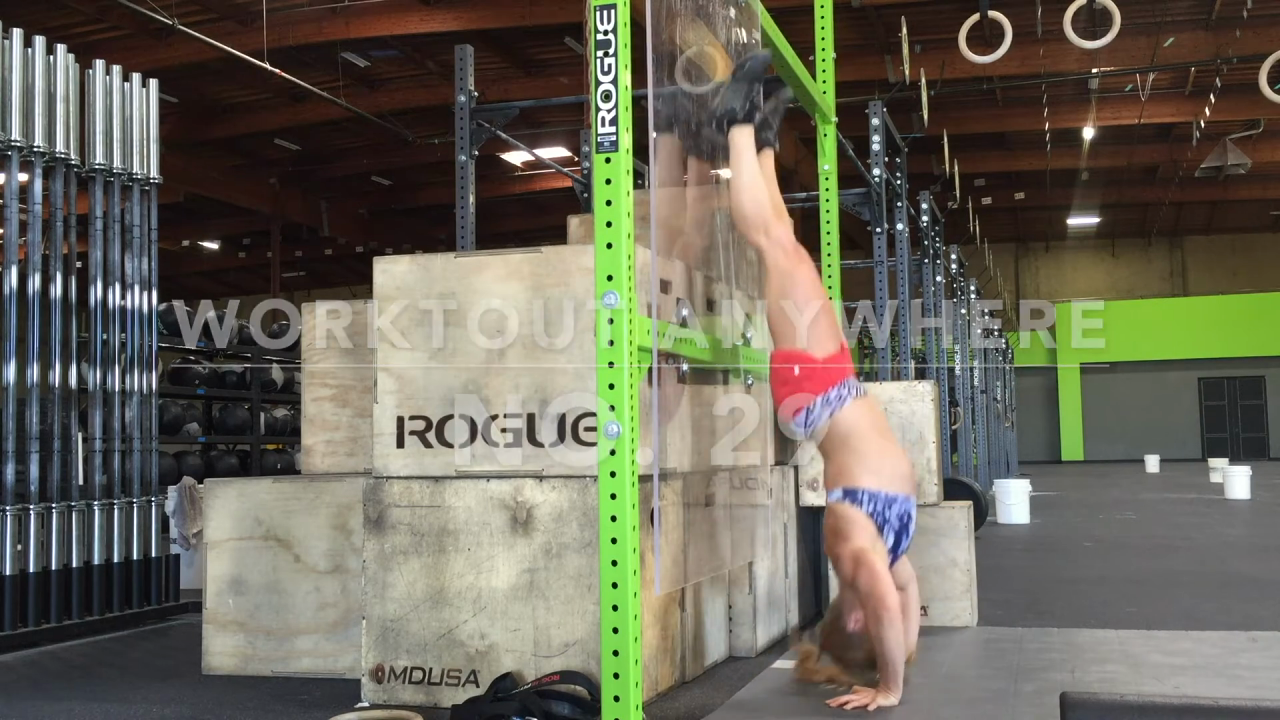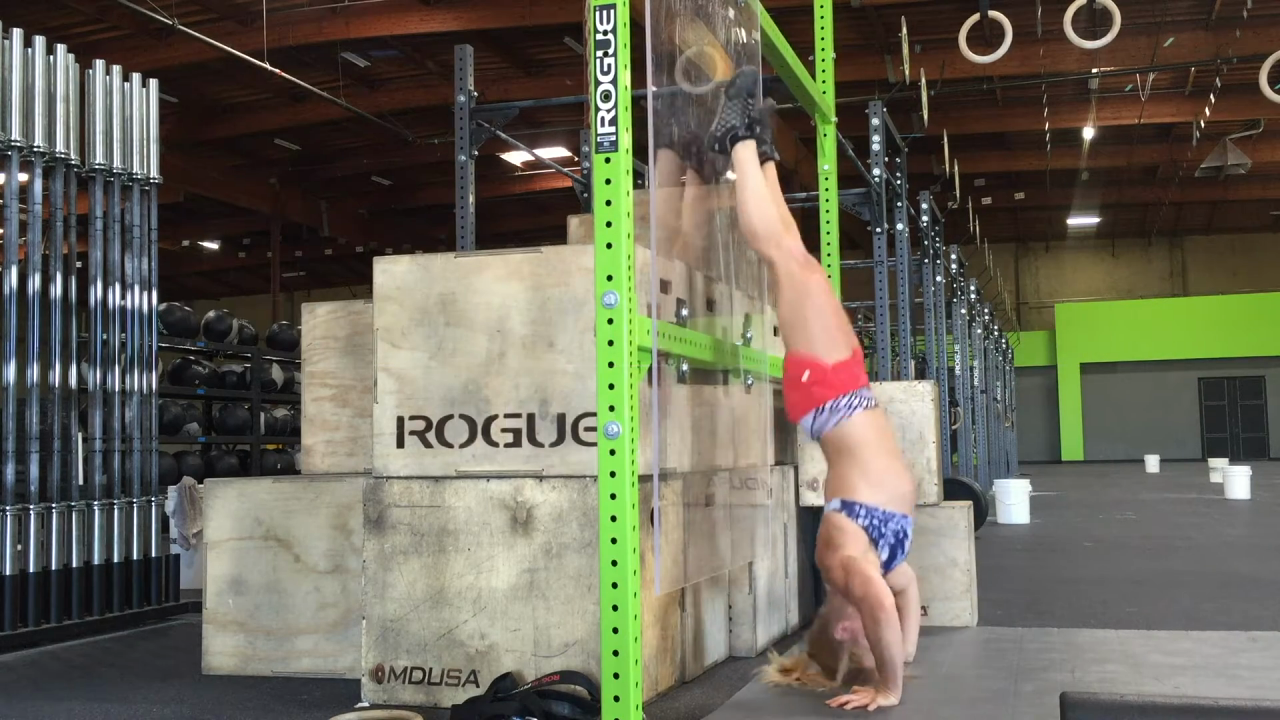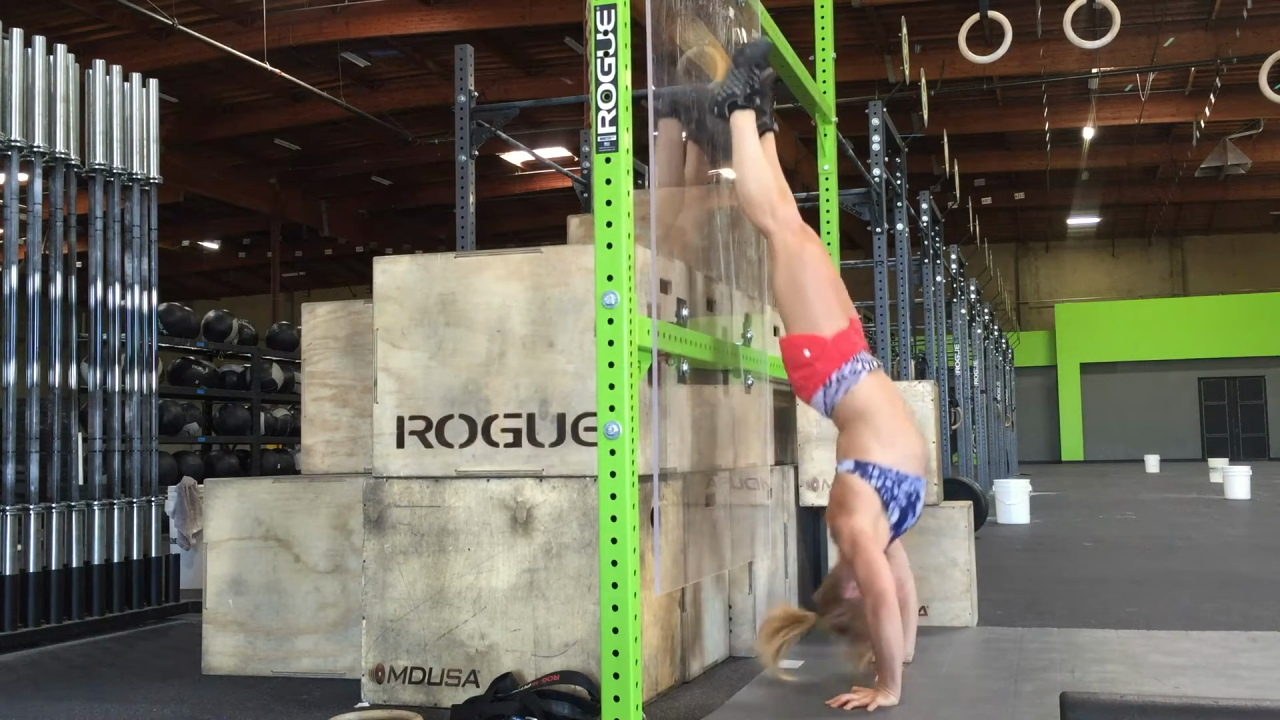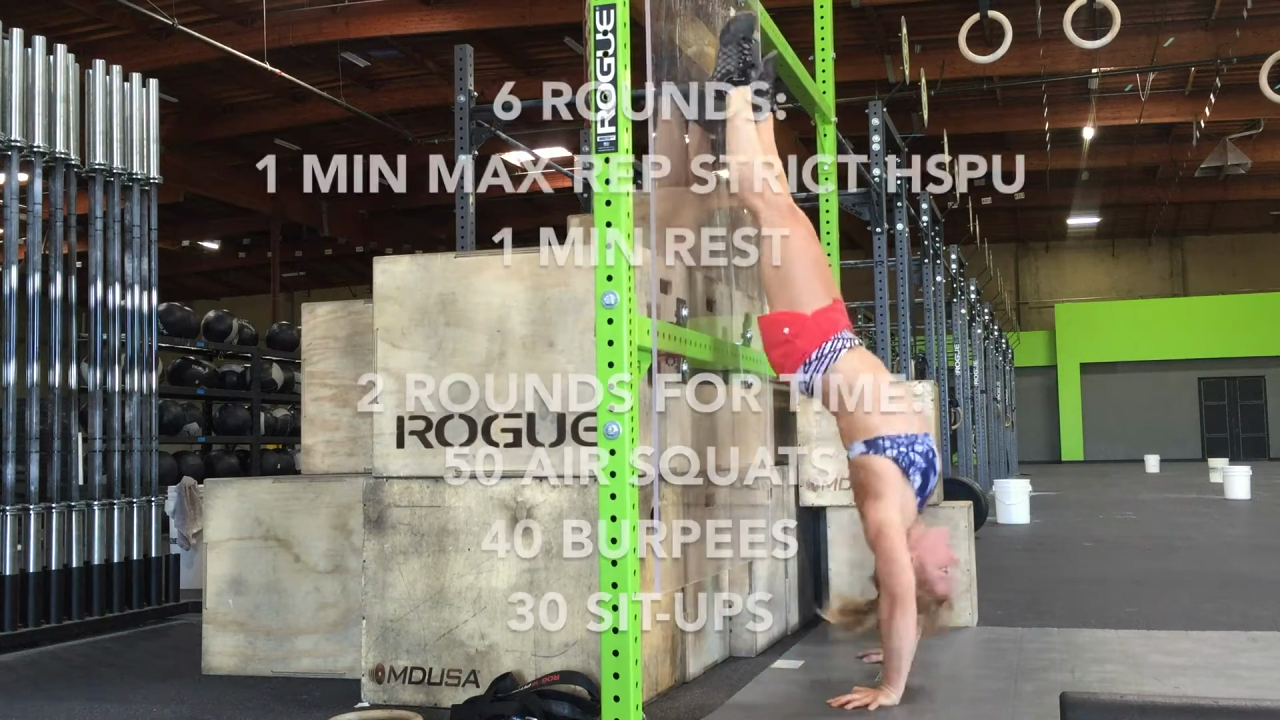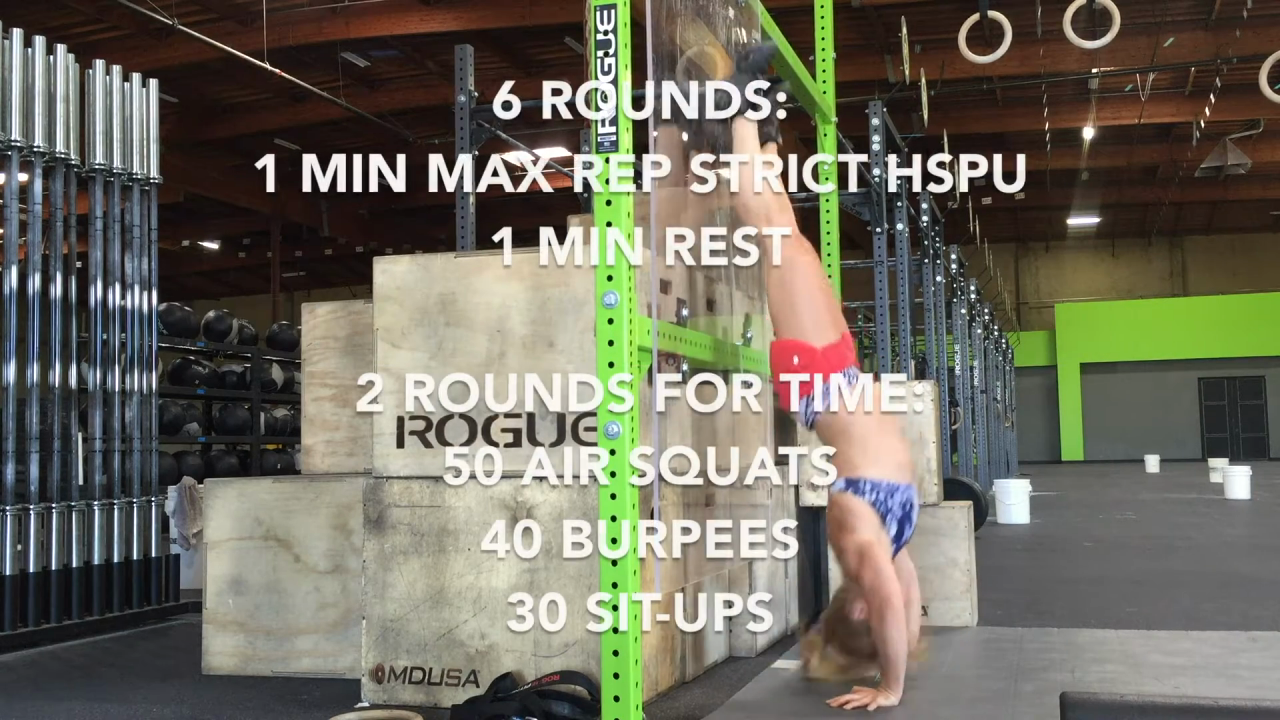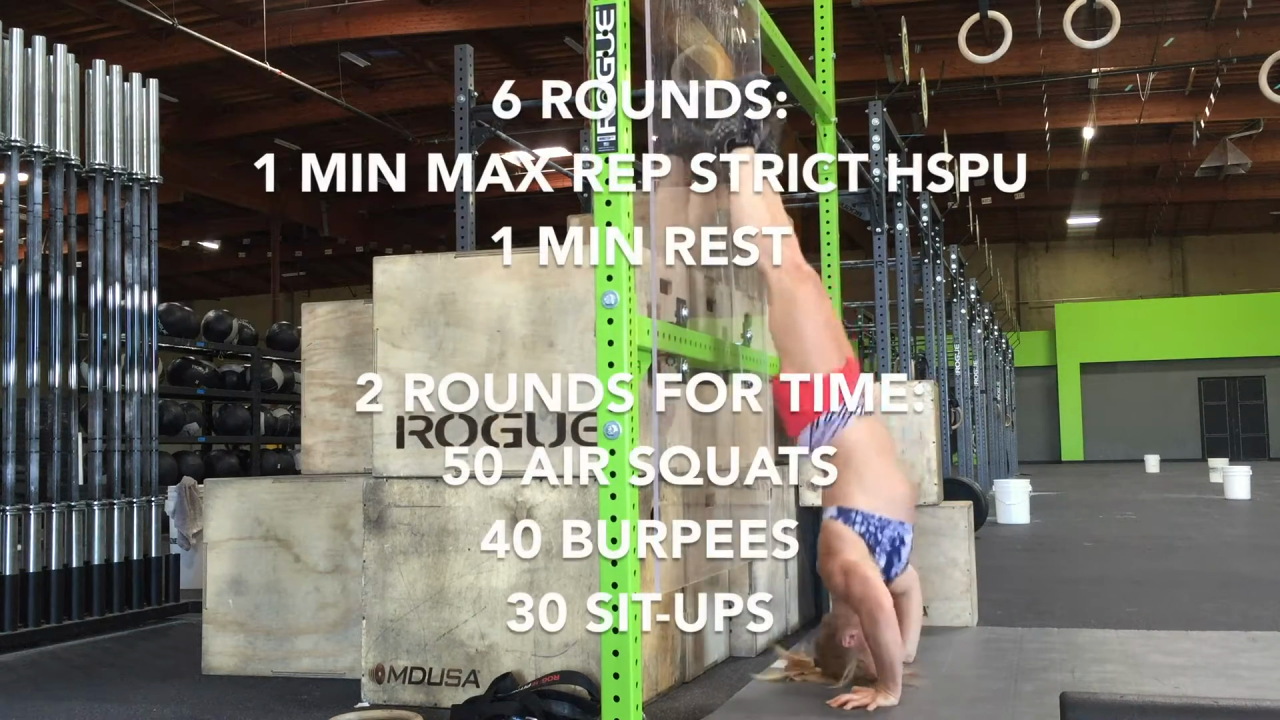
dt=0.2s
person 1, frame 1
left shoulder: (865, 539)
right shoulder: (858, 540)
right wrist: (889, 690)
left hip: (822, 386)
right hip: (817, 387)
left knee: (780, 245)
right knee: (777, 245)
left ankle: (758, 132)
right ankle: (741, 120)
person 1, frame 2
right shoulder: (846, 551)
left hip: (836, 392)
right hip: (830, 393)
left knee: (788, 255)
right knee: (784, 254)
right ankle: (742, 139)
person 1, frame 3
left shoulder: (865, 517)
right shoulder: (860, 517)
right wrist: (889, 685)
left hip: (840, 362)
right hip: (834, 363)
left knee: (788, 229)
right knee: (784, 228)
right ankle: (742, 106)
person 1, frame 4
left shoulder: (895, 501)
right shoulder: (887, 502)
right wrist: (890, 687)
left hip: (822, 341)
right hip: (814, 343)
left knee: (777, 208)
right knee: (767, 202)
left ankle: (753, 94)
right ankle: (741, 83)
person 1, frame 5
left shoulder: (868, 531)
right shoulder: (862, 531)
right wrist: (890, 688)
left hip: (823, 370)
right hip: (816, 371)
left knee: (782, 235)
right knee: (775, 231)
left ankle: (759, 126)
right ankle: (748, 118)
person 1, frame 6
right shoulder: (848, 557)
left wrist: (890, 683)
right wrist: (889, 684)
left hip: (831, 397)
right hip: (826, 399)
left knee: (788, 267)
right knee: (784, 268)
right ankle: (744, 148)
